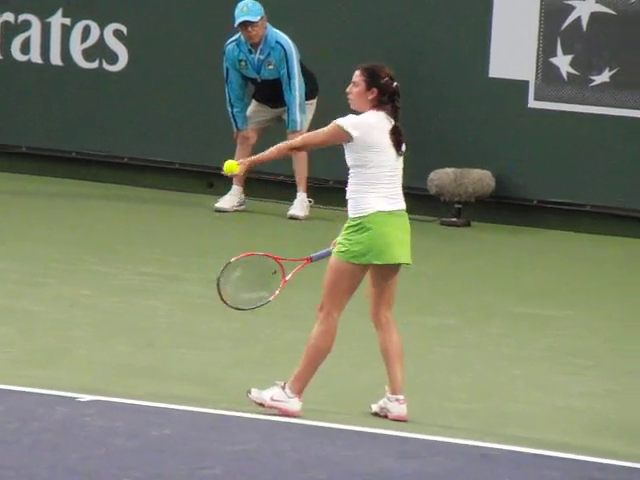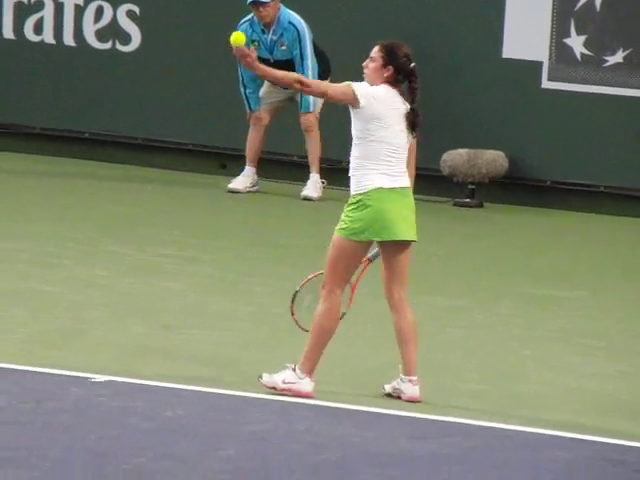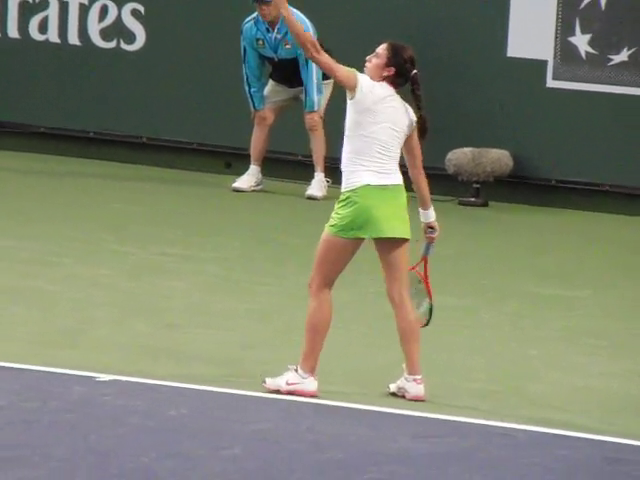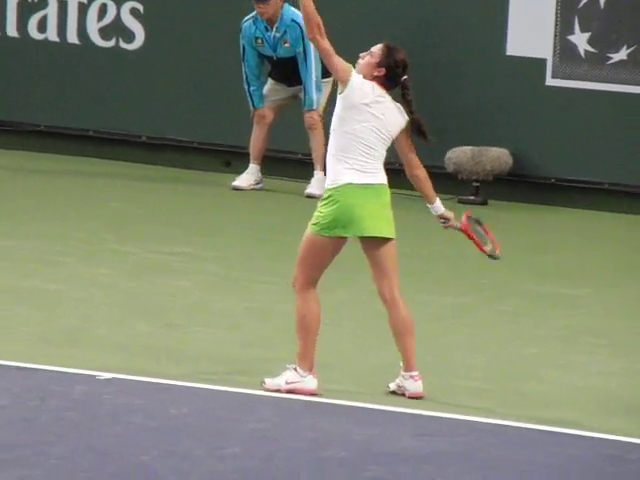
dt=0.4s
person 1, frame 1
left shoulder: (356, 124)
right shoulder: (391, 129)
left elbow: (296, 145)
left wrist: (249, 162)
right wrist: (348, 230)
left hip: (369, 226)
right hip: (396, 224)
left knee: (328, 312)
right knee: (383, 315)
left ankle: (292, 393)
right ankle: (396, 399)
person 1, frame 2
left shoulder: (366, 94)
right shoulder: (407, 110)
left elbow: (307, 85)
right elbow: (409, 169)
left wrist: (256, 66)
left hip: (371, 201)
right hip: (402, 201)
left knee: (331, 290)
right knee: (397, 295)
left ankle: (302, 375)
right ankle: (409, 380)
person 1, frame 3
left shoulder: (364, 89)
right shoulder: (408, 113)
left elbow: (315, 52)
right elbow: (417, 170)
right wrist: (428, 214)
left hip: (361, 198)
right hip: (393, 198)
left knee: (319, 286)
right knee: (399, 294)
left ankle: (305, 375)
right ankle: (414, 379)
person 1, frame 4
left shoulder: (354, 86)
right shoulder: (398, 114)
left elbow: (318, 36)
right elbow: (413, 167)
right wrist: (437, 207)
left hip: (343, 196)
right hip: (377, 197)
left knee: (304, 284)
right knee: (390, 292)
left ankle: (303, 373)
right ankle: (411, 376)
person 2, frame 1
left shoulder: (282, 45)
right shoulder: (232, 49)
left elbow: (293, 88)
right elbow: (234, 89)
left wrist: (295, 127)
right wrist: (240, 124)
left hip: (298, 96)
right hip: (263, 98)
right knee: (244, 138)
left ankle: (301, 199)
right ankle: (236, 194)
person 2, frame 2
left shoulder: (295, 26)
right shoulder: (245, 29)
left elbow: (306, 69)
right elbow: (247, 70)
left wrist: (307, 109)
right wrist: (253, 105)
left hip: (311, 77)
left knee: (308, 123)
right knee: (257, 119)
left ankle: (315, 180)
right ankle: (249, 175)
person 2, frame 3
left shoulder: (300, 25)
right shoulder: (250, 28)
left elbow: (311, 67)
right elbow: (252, 69)
left wrist: (312, 108)
right wrist: (257, 105)
left hip: (315, 76)
right hip: (281, 79)
left knee: (313, 122)
right knee: (262, 118)
left ankle: (319, 179)
right ankle: (254, 174)
person 2, frame 4
left shoulder: (298, 24)
right shoulder: (249, 26)
left elbow: (310, 66)
right elbow: (251, 68)
left wrist: (311, 106)
right wrist: (257, 103)
left hip: (314, 77)
right hip: (279, 77)
left knee: (312, 121)
right knee: (261, 117)
left ankle: (319, 177)
right ankle: (253, 173)
